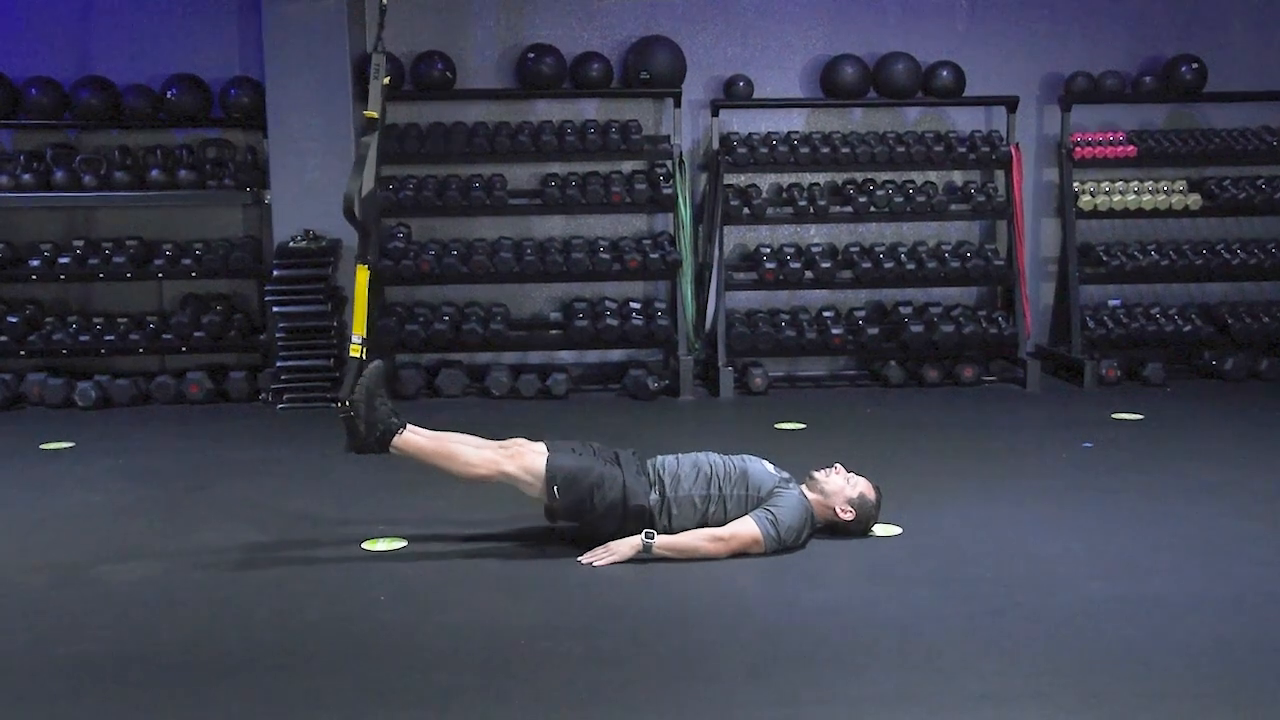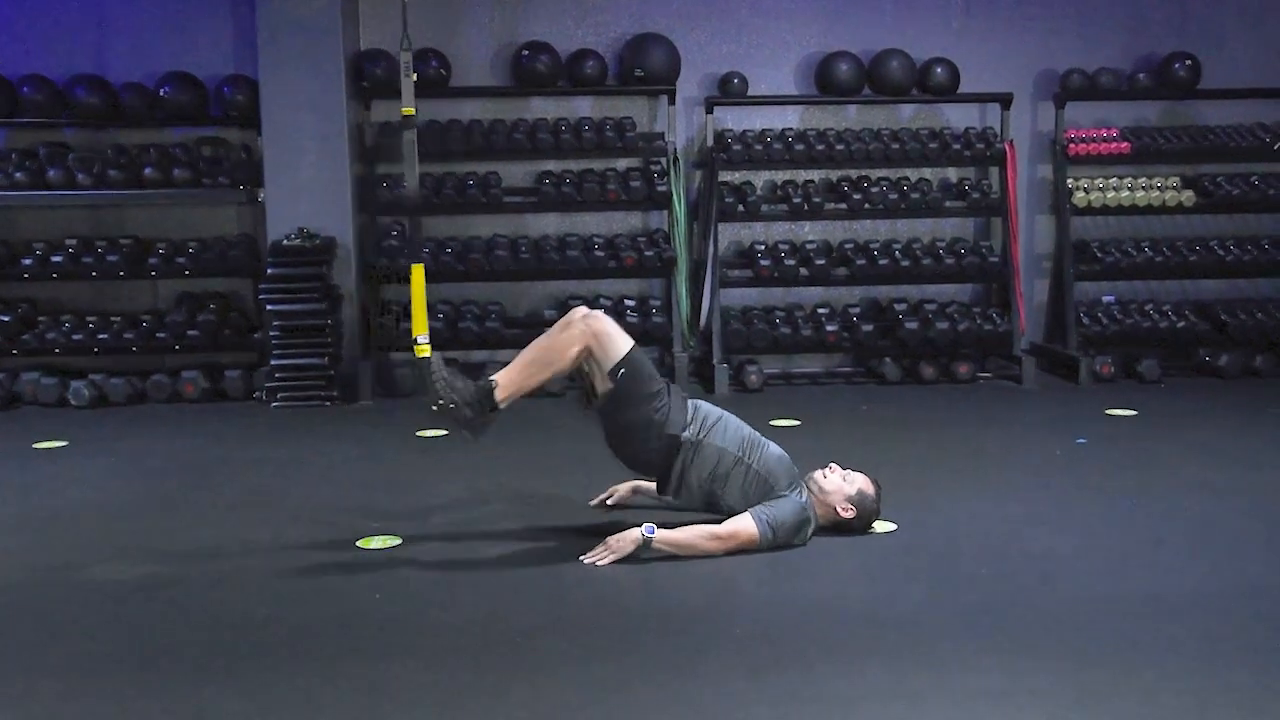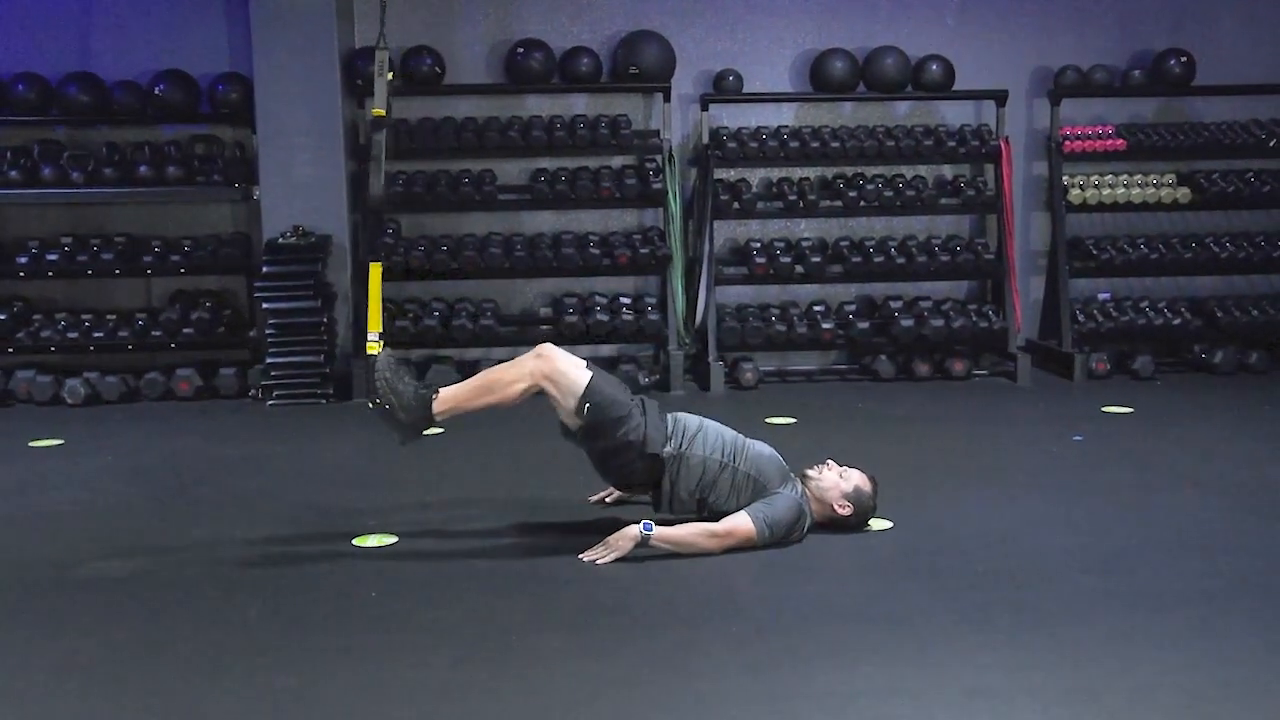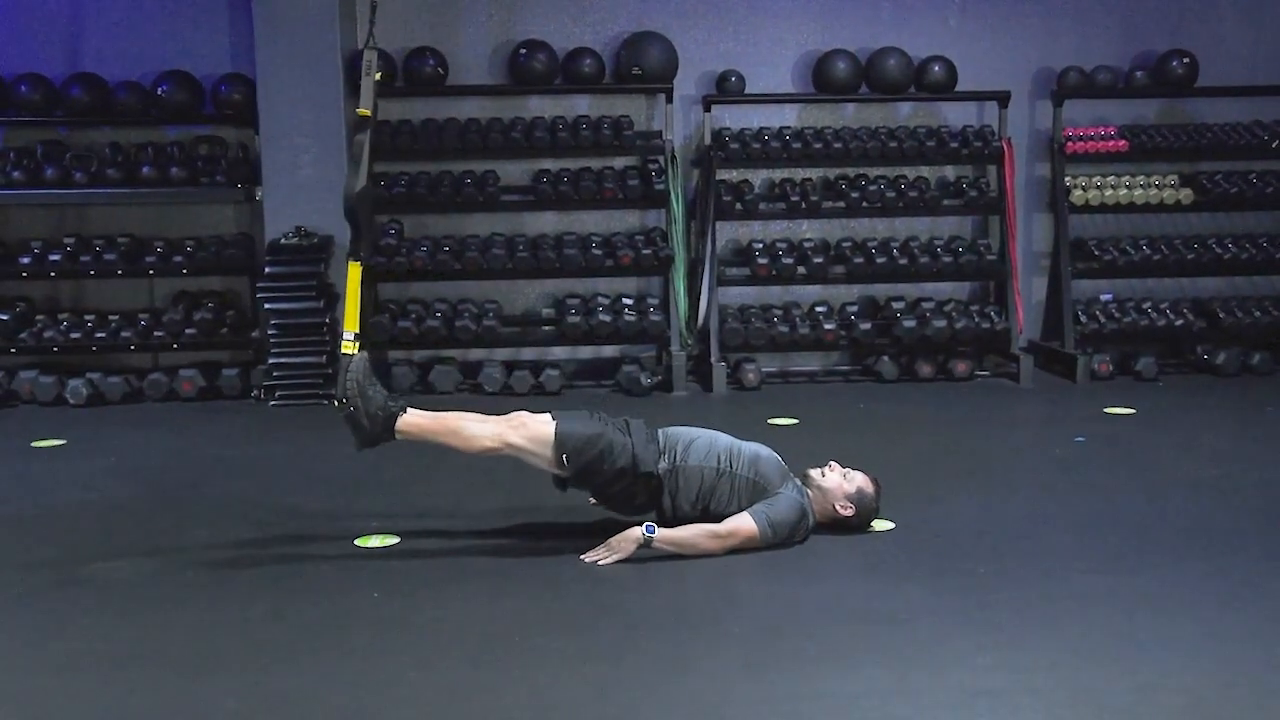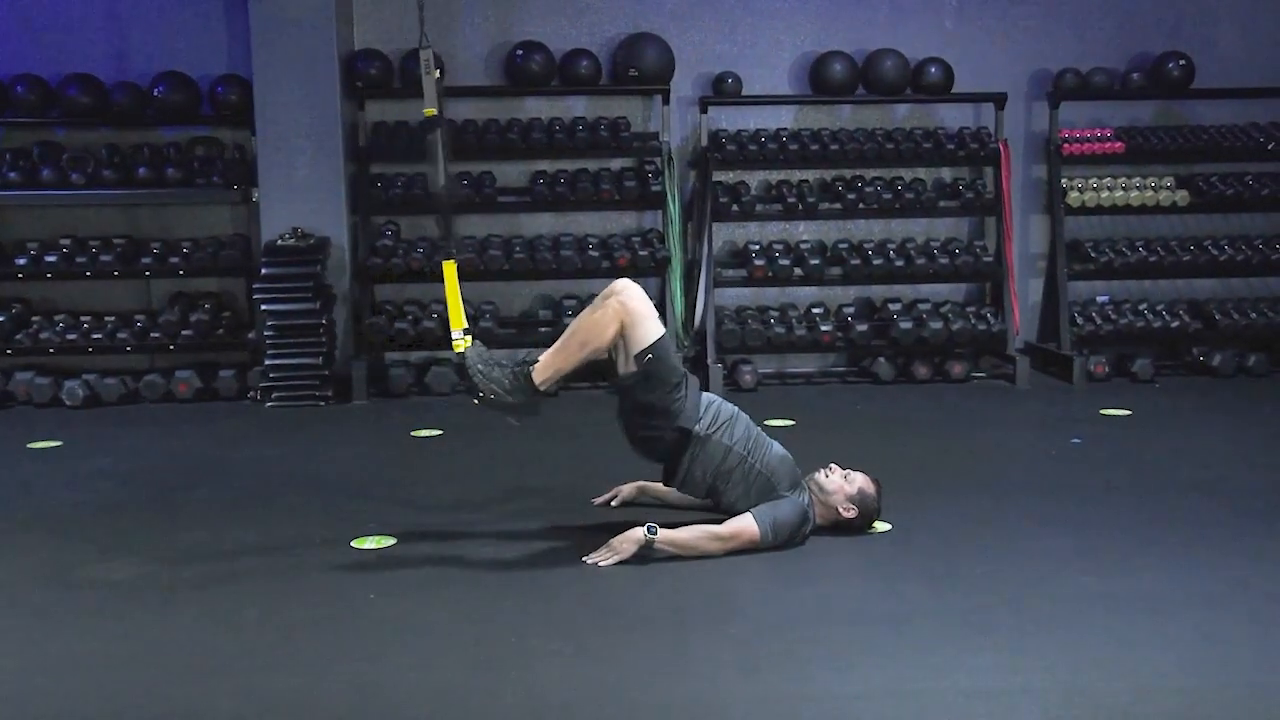
dt=1s
person 1, frame 1
left shoulder: (795, 514)
right shoulder: (783, 485)
left elbow: (724, 540)
left wrist: (641, 541)
left hip: (640, 502)
right hip: (643, 473)
left knee: (510, 462)
right knee: (515, 448)
left ankle: (388, 434)
right ankle: (390, 429)
person 1, frame 2
left shoulder: (795, 517)
right shoulder: (793, 490)
left elbow: (724, 537)
left wrist: (645, 535)
right wrist: (641, 487)
left hip: (668, 438)
right hip: (679, 426)
left knee: (592, 325)
right knee: (579, 318)
left ankle: (485, 400)
right ankle: (484, 394)
person 1, frame 3
left shoulder: (790, 513)
right shoulder: (785, 484)
left elbow: (720, 535)
left wrist: (643, 532)
left hip: (650, 452)
right hip: (659, 433)
left knee: (544, 363)
right knee: (547, 360)
left ankle: (424, 408)
right ankle: (431, 400)
person 1, frame 4
left shoulder: (793, 513)
right shoulder: (784, 482)
left elbow: (723, 536)
left wrist: (644, 533)
left hip: (647, 474)
right hip: (650, 448)
left knee: (511, 432)
right knee: (517, 424)
left ankle: (389, 422)
right ankle: (394, 416)
person 1, frame 5
left shoulder: (795, 516)
right shoulder: (795, 495)
left elbow: (725, 537)
left wrist: (647, 535)
left hip: (675, 425)
right hip: (687, 421)
left knee: (623, 298)
right knee: (620, 299)
left ankle: (526, 383)
right ankle: (528, 376)
